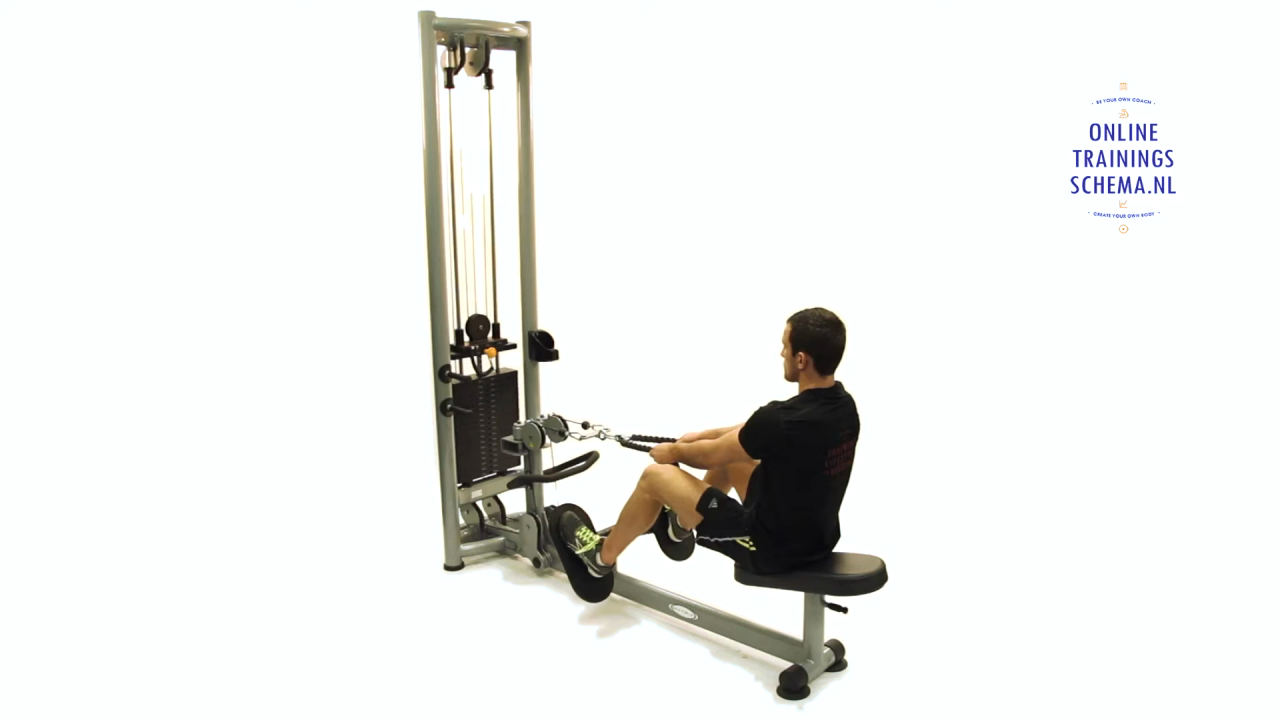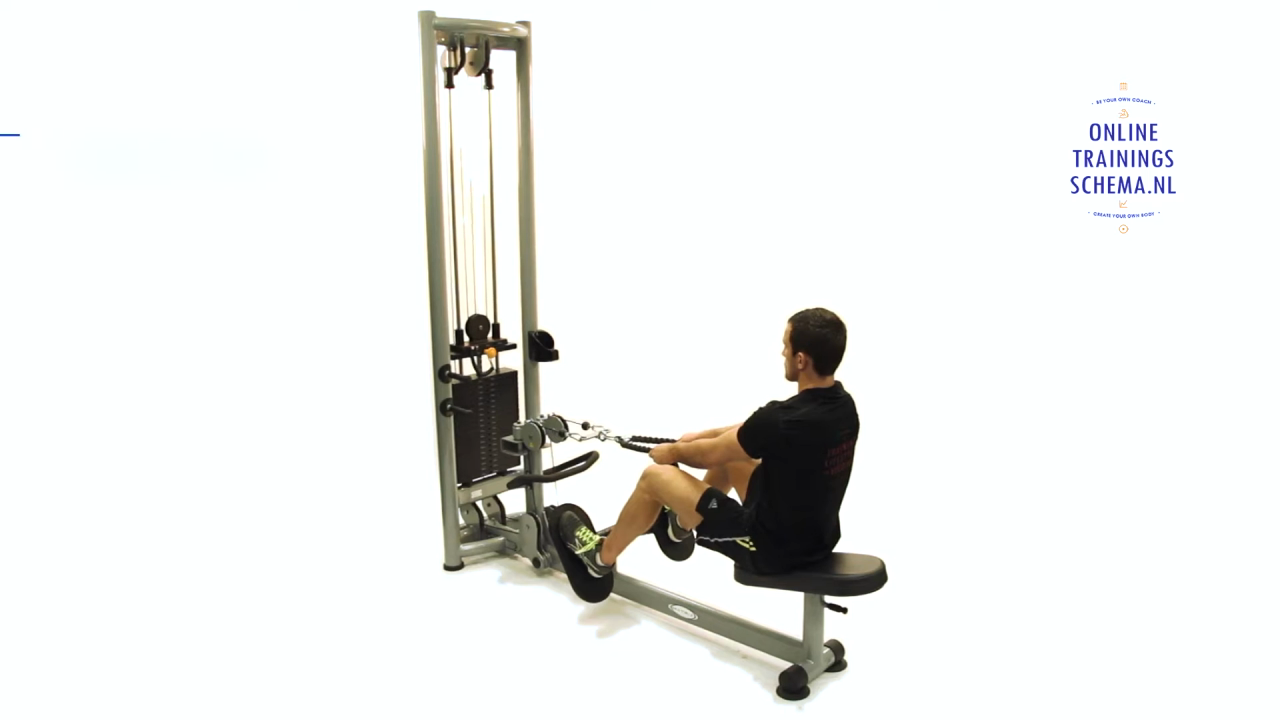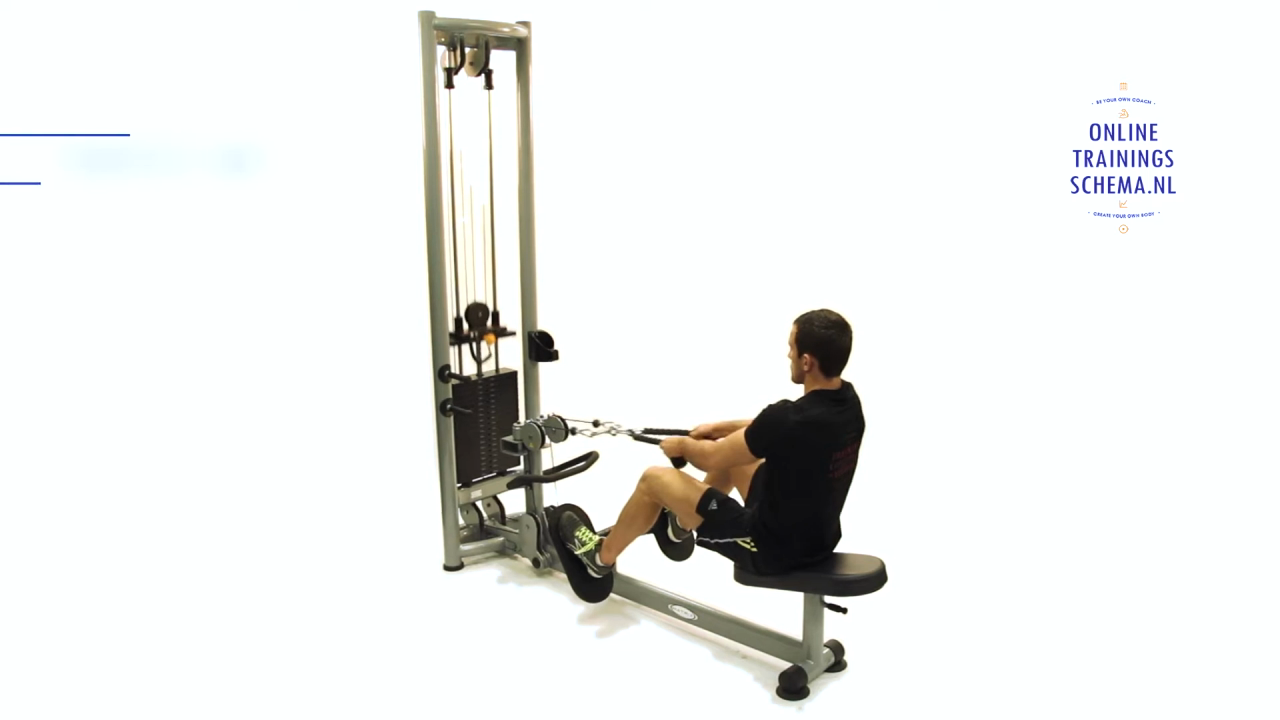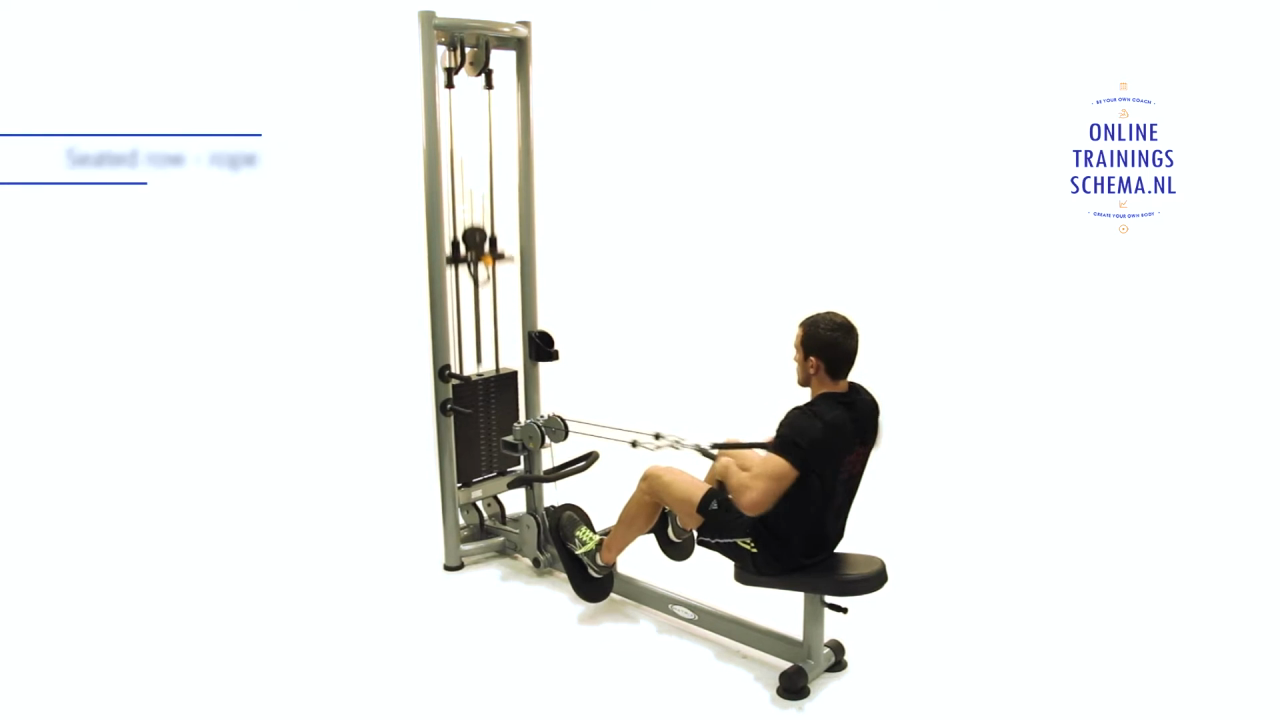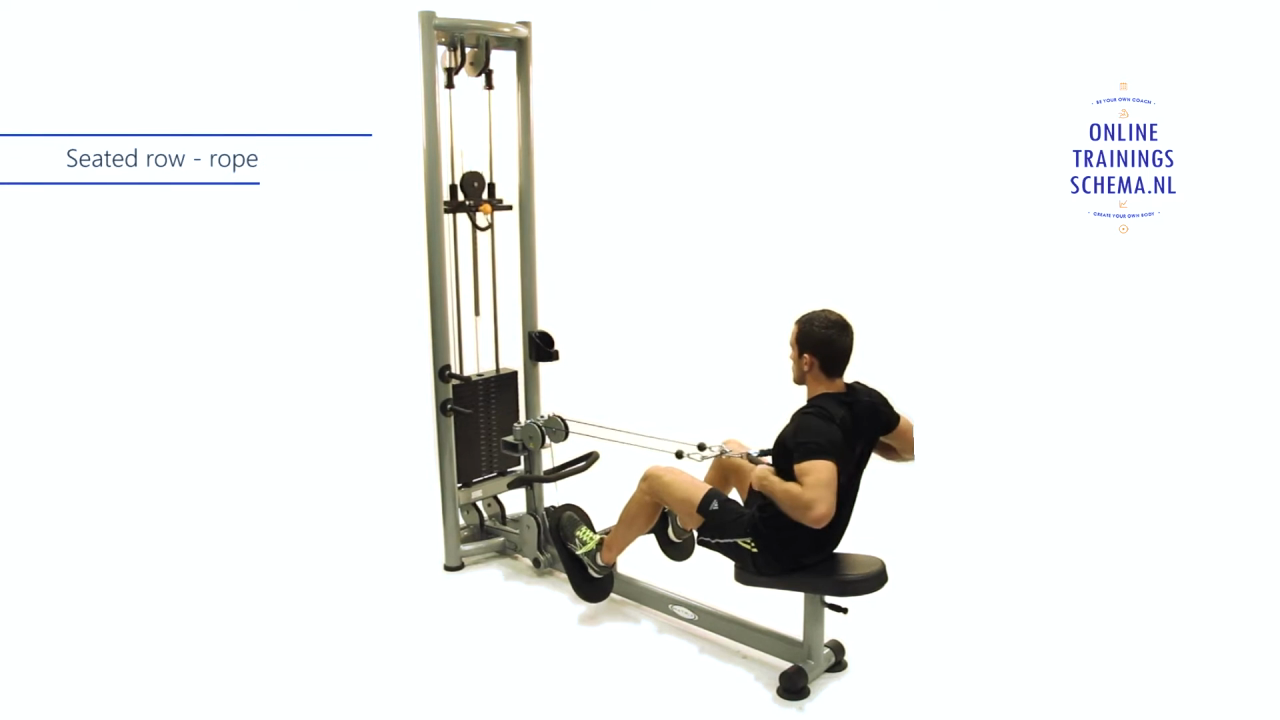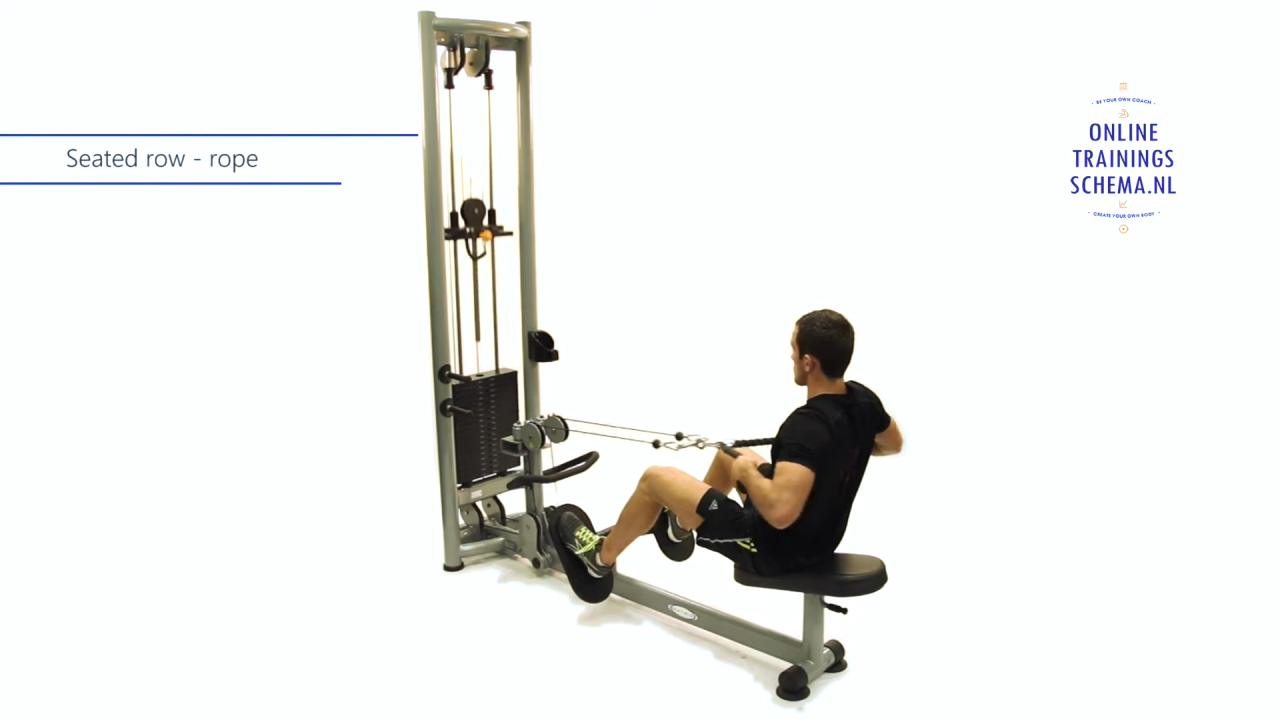
dt=0.3s
person 1, frame 1
left shoulder: (784, 419)
right shoulder: (843, 403)
left elbow: (711, 457)
left wrist: (673, 450)
right wrist: (702, 435)
left hip: (771, 546)
right hip: (817, 538)
left knee: (655, 476)
right knee: (731, 450)
left ankle: (602, 556)
right ankle: (683, 521)
person 1, frame 2
left shoulder: (784, 419)
right shoulder: (842, 402)
left elbow: (709, 456)
left wrist: (673, 451)
right wrist: (702, 436)
left hip: (771, 546)
right hip: (817, 538)
left knee: (655, 477)
right knee: (730, 452)
left ankle: (602, 555)
right ankle: (683, 520)
person 1, frame 3
left shoulder: (790, 419)
right shoulder: (847, 400)
left elbow: (710, 459)
left wrist: (682, 444)
right wrist: (720, 427)
left hip: (773, 546)
right hip: (816, 537)
left knee: (654, 479)
right knee: (731, 451)
left ankle: (601, 556)
right ankle: (682, 521)
person 1, frame 4
left shoulder: (807, 423)
right shoulder: (863, 403)
left elbow: (751, 499)
left wrist: (728, 472)
left hip: (773, 547)
right hip: (818, 537)
left knee: (654, 479)
right knee: (731, 454)
left ankle: (603, 556)
right ankle: (682, 522)
person 1, frame 5
left shoulder: (813, 423)
right shoulder: (867, 401)
left elbow: (817, 509)
right elbow: (911, 448)
left wrist: (765, 480)
left hip: (773, 547)
right hip: (818, 541)
left knee: (655, 478)
right knee: (731, 450)
left ankle: (603, 555)
right ankle: (684, 522)
person 1, frame 6
left shoulder: (807, 425)
right shoulder: (863, 401)
left elbow: (780, 511)
right elbow: (894, 444)
left wrist: (747, 472)
left hip: (773, 548)
right hip: (819, 538)
left knee: (655, 479)
right knee: (729, 451)
left ankle: (603, 556)
right ankle: (682, 522)
